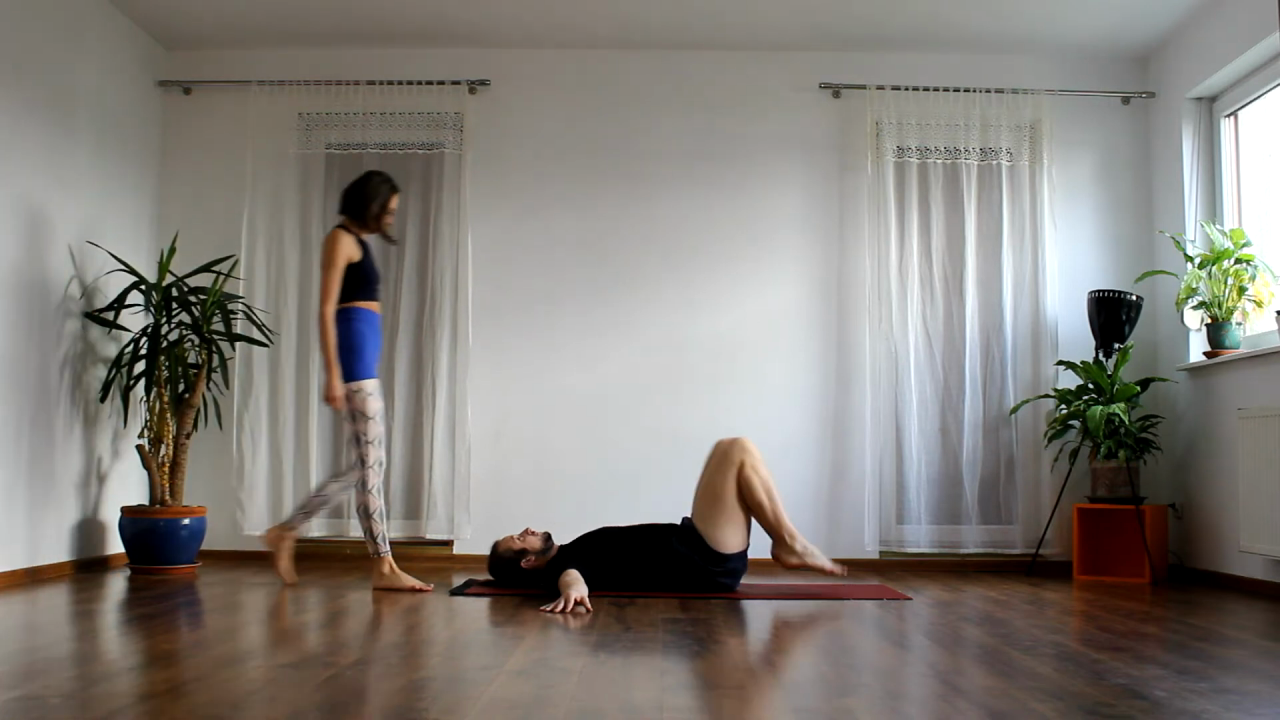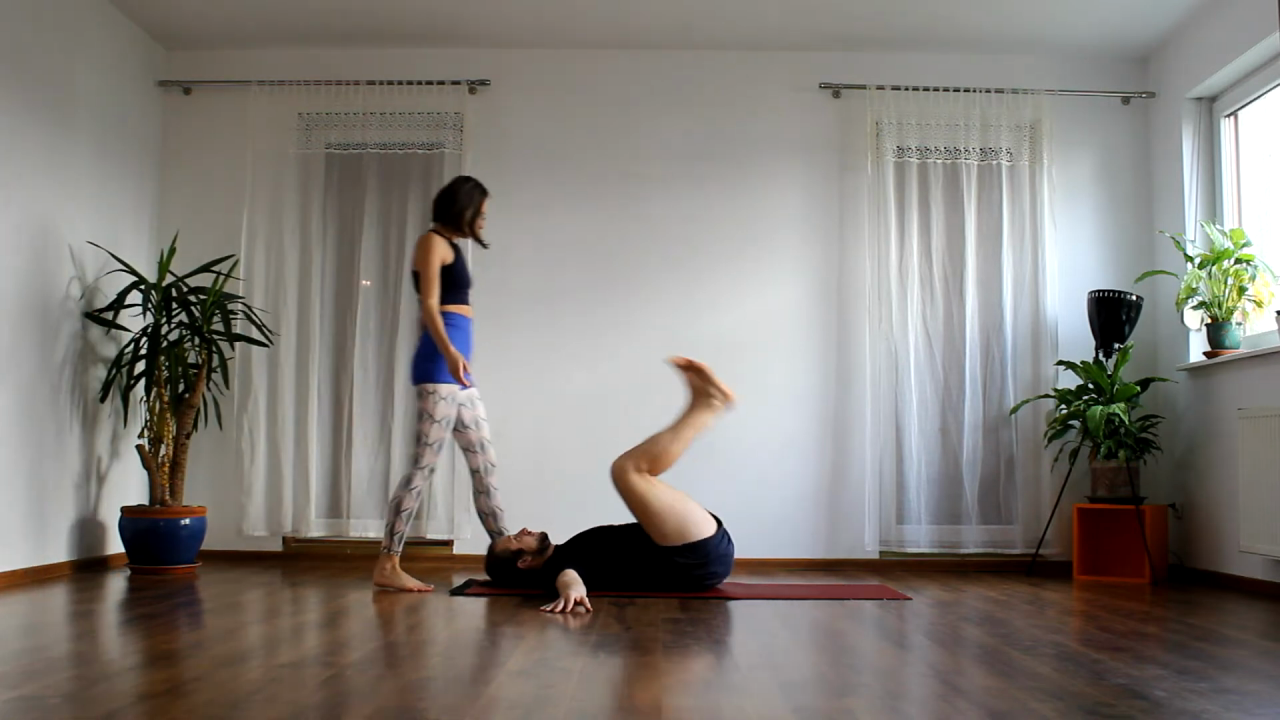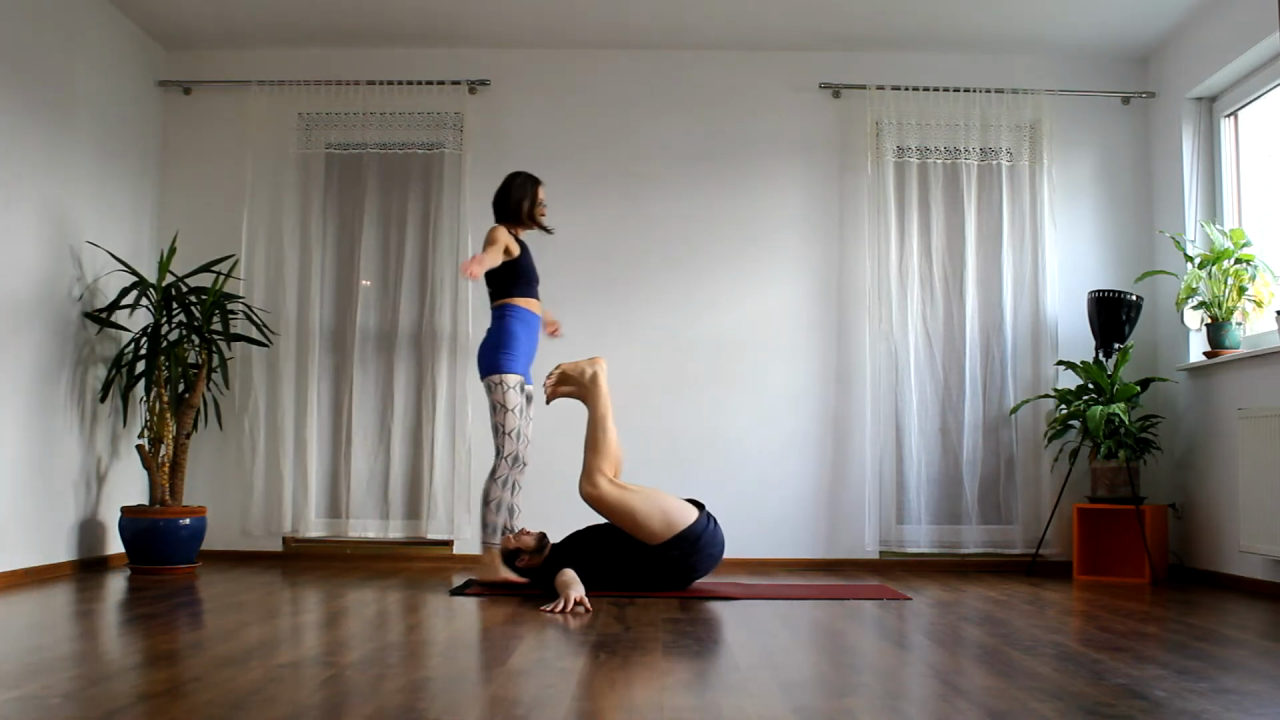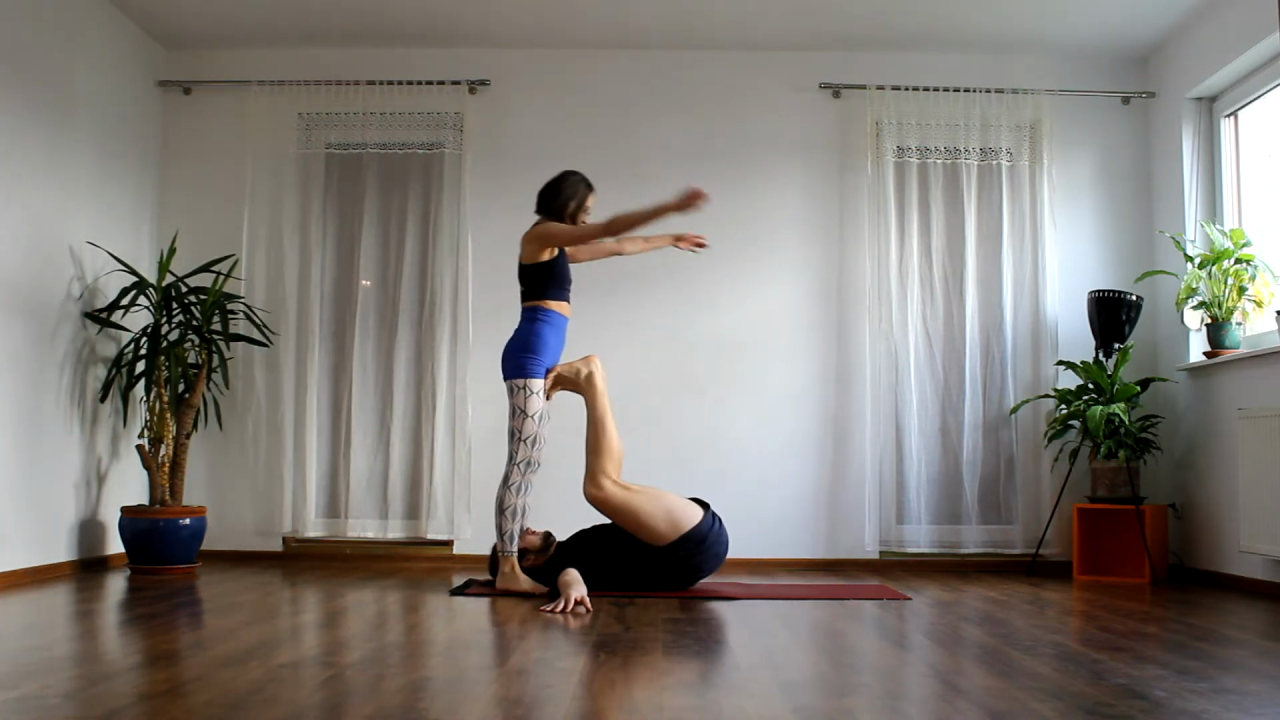
dt=0.5s
person 1, frame 1
left shoulder: (358, 243)
right shoulder: (340, 240)
right elbow: (327, 311)
right wrist: (333, 375)
left hip: (361, 362)
right hip: (351, 360)
left knee: (364, 467)
right knee: (370, 465)
left ankle: (286, 533)
right ankle: (384, 568)
person 1, frame 2
left shoulder: (449, 248)
right shoulder: (432, 243)
right elbow: (429, 308)
right wrist: (450, 352)
left hip: (454, 369)
right hip: (441, 363)
left knee: (485, 465)
right knee: (424, 465)
right ankle: (388, 564)
person 1, frame 3
left shoulder: (520, 245)
right shoulder: (502, 236)
right elbow: (494, 257)
left wrist: (546, 316)
right wrist: (480, 262)
left hip: (518, 359)
right hip: (503, 356)
left knee: (514, 461)
right knee: (510, 458)
left ankle: (506, 557)
right ankle: (492, 558)
person 1, frame 4
left shoulder: (557, 246)
right shoulder: (542, 233)
left elbow: (616, 246)
right elbow: (608, 230)
left wrist: (668, 240)
right wrist: (670, 207)
left hip: (538, 359)
right hip: (531, 356)
left knee: (525, 464)
right knee: (523, 463)
left ankle: (512, 559)
right ankle: (509, 570)
person 2, frame 1
left shoulder: (564, 556)
right shoulder: (559, 566)
right elbow: (571, 576)
right wrist: (571, 588)
left hip: (699, 558)
right hip: (707, 565)
right knee: (737, 449)
right ankle: (790, 546)
person 2, frame 2
left shoulder: (564, 555)
right shoulder: (564, 560)
right elbow: (567, 576)
right wrist: (569, 590)
left hip: (697, 556)
right knee: (628, 470)
left ankle: (702, 407)
right ankle: (708, 405)
person 2, frame 3
left shoulder: (562, 553)
right shoulder: (554, 566)
right elbow: (565, 577)
right wrist: (570, 589)
right knee: (595, 483)
right ankle: (594, 382)
person 2, frame 4
left shoulder: (565, 553)
right shoulder: (557, 565)
right elbow: (569, 576)
right wrist: (571, 588)
right knee: (600, 485)
right ankle: (590, 382)
